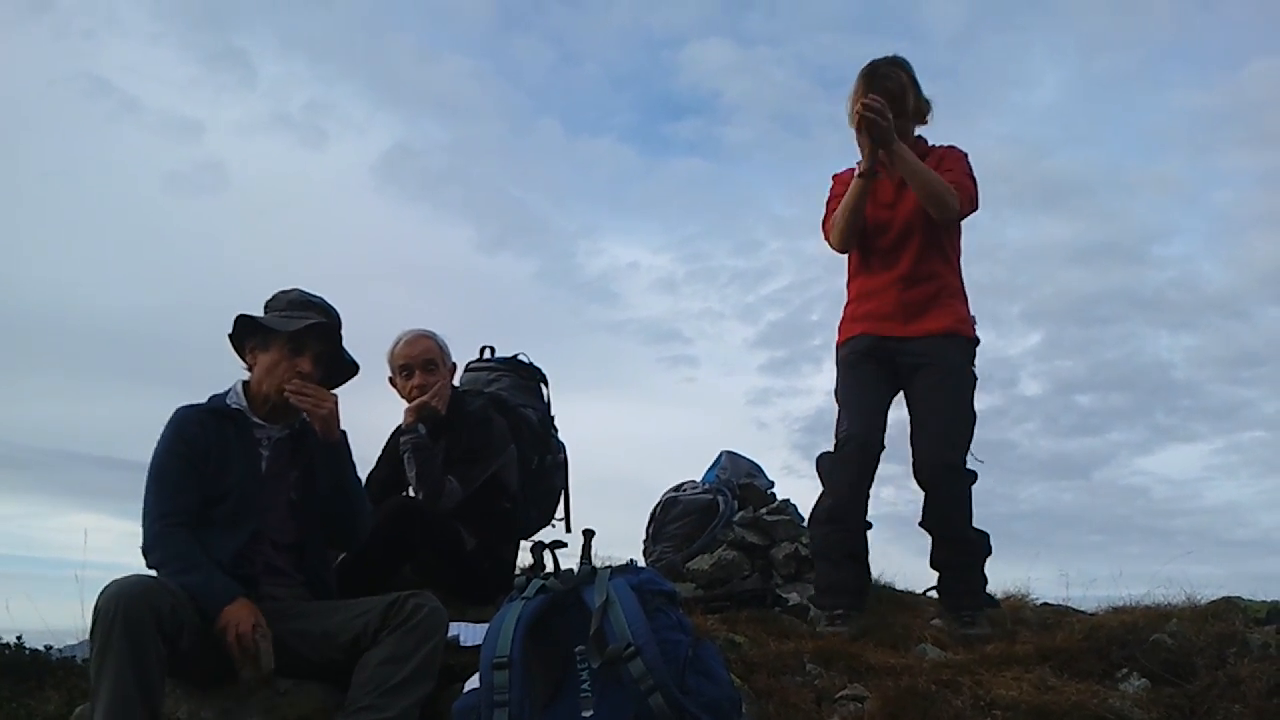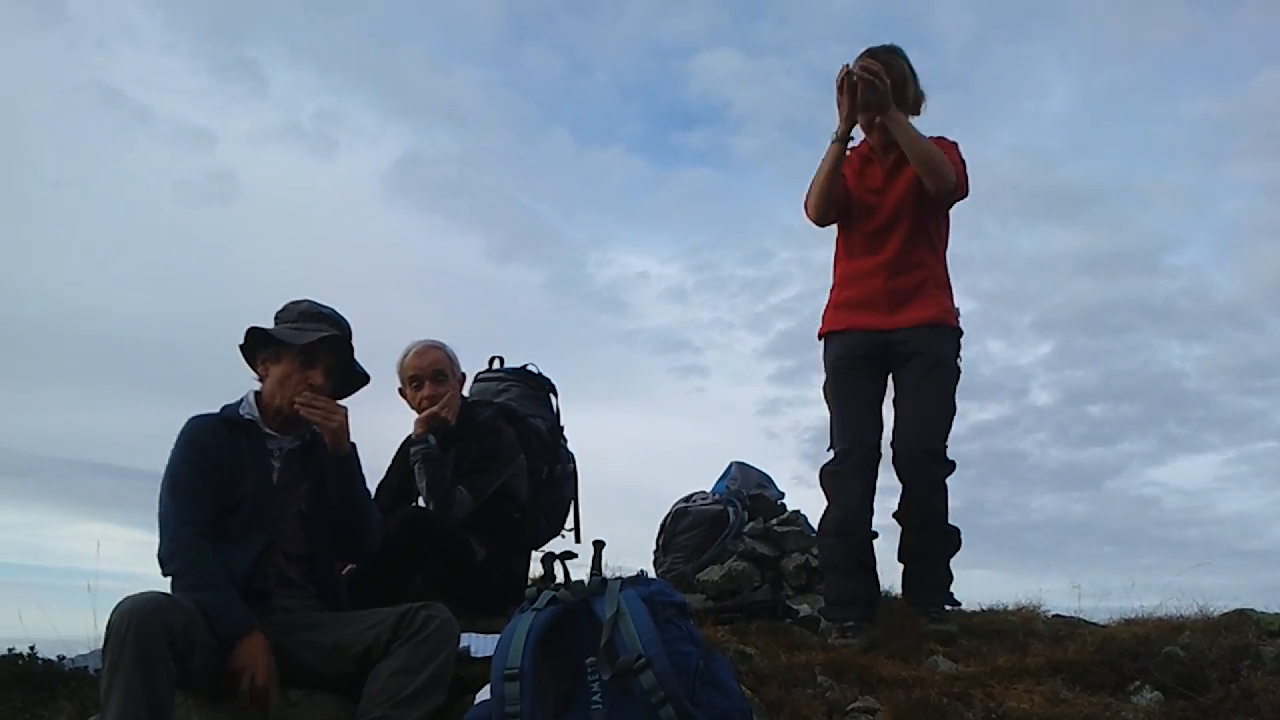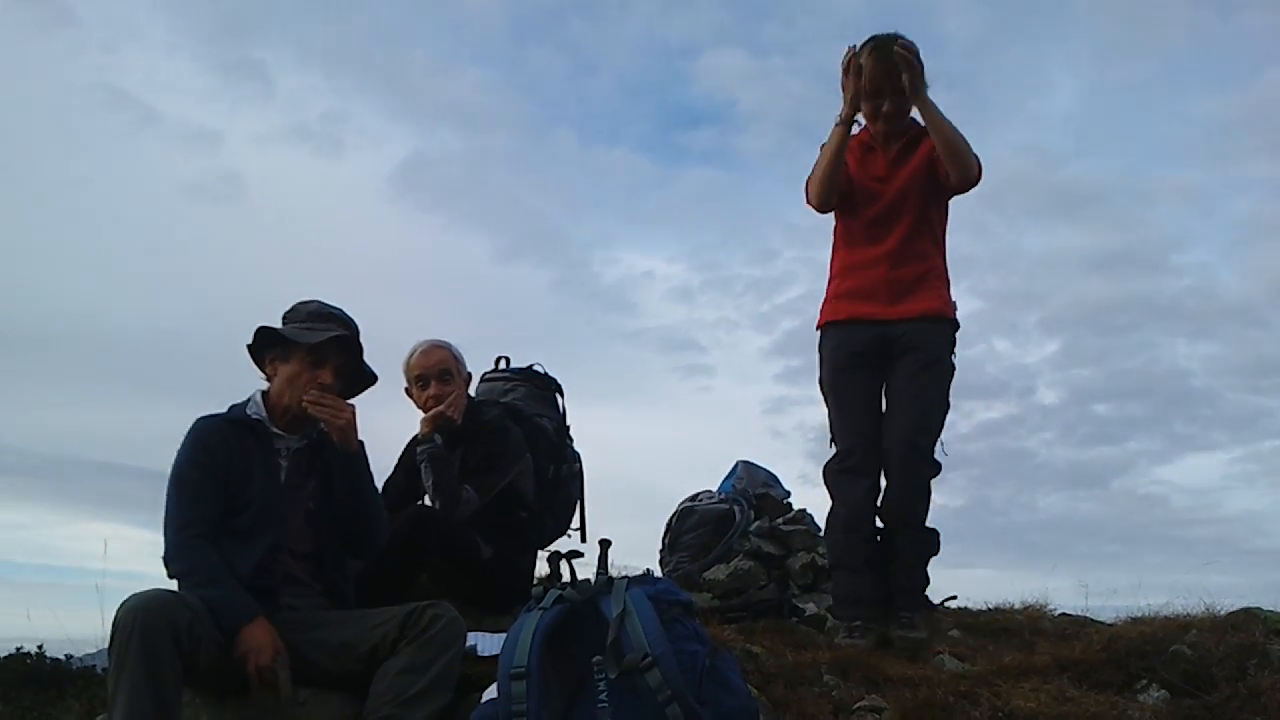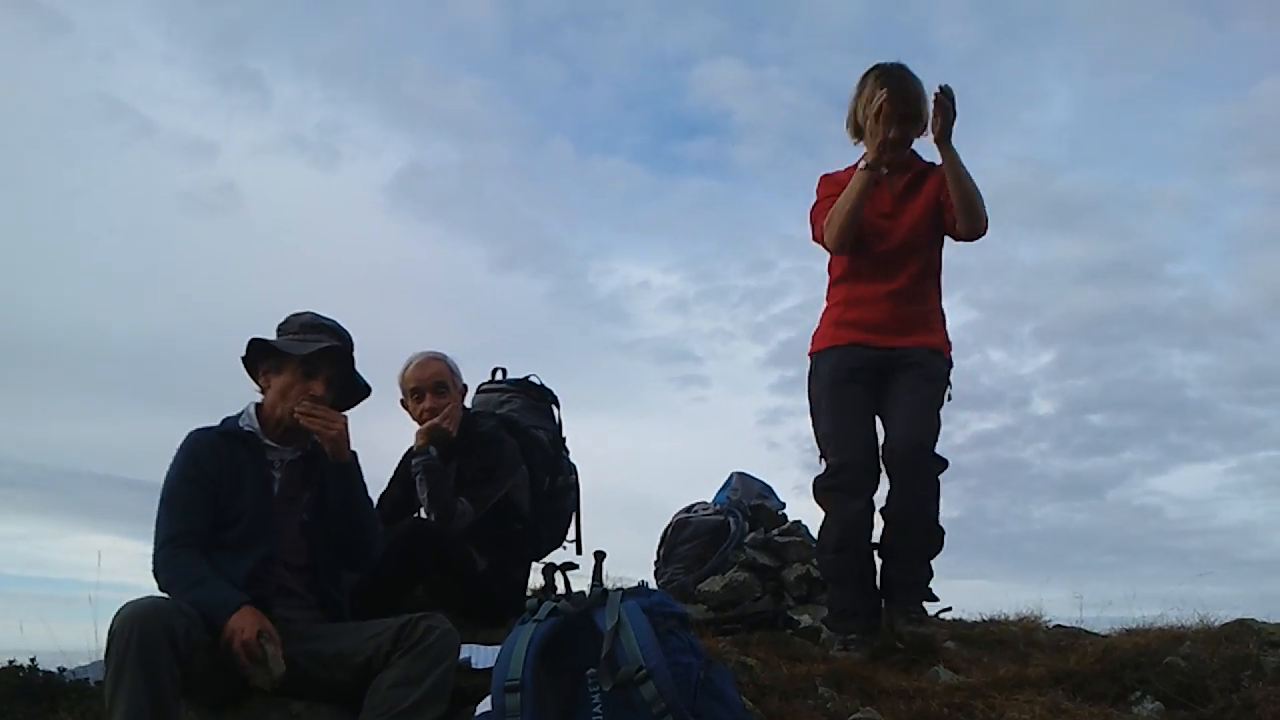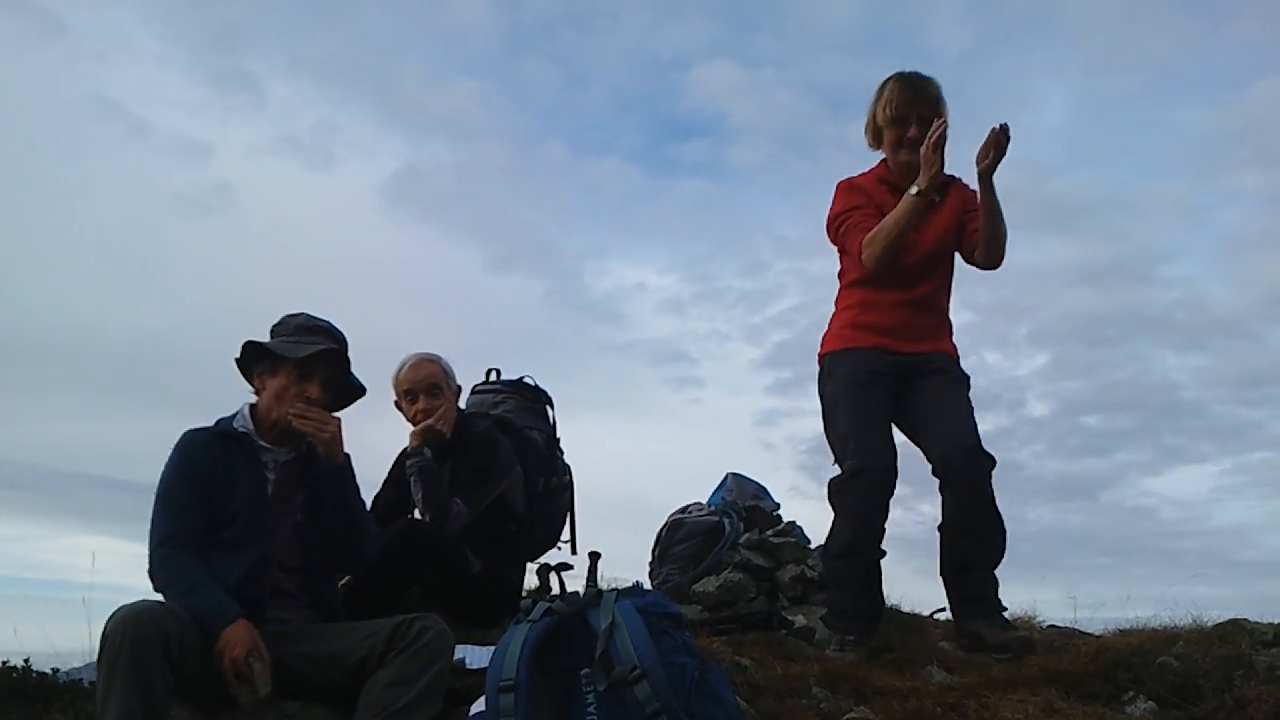
dt=0.2s
person 1, frame 1
left shoulder: (946, 161)
right shoulder: (850, 183)
left elbow: (951, 209)
right elbow: (840, 240)
left wrist: (895, 146)
right wrist: (867, 161)
left hip: (940, 336)
right hip: (866, 338)
left knee: (942, 464)
right knee: (853, 452)
left ankle: (963, 598)
right ankle: (838, 599)
person 1, frame 2
left shoulder: (934, 151)
right shoulder: (842, 166)
left elbow: (948, 186)
right elbow: (818, 211)
left wrist: (895, 118)
right wrist: (844, 128)
left hip: (926, 328)
right hip: (852, 330)
left knee: (921, 453)
right knee: (852, 459)
left ankle: (928, 592)
right ankle: (849, 609)
person 1, frame 3
left shoulder: (933, 148)
right shoulder: (843, 153)
left elbow: (967, 173)
right elbow: (818, 197)
left wrist: (919, 99)
right wrist: (846, 113)
left hip: (922, 321)
right hip: (850, 322)
left knee: (908, 453)
right knee: (855, 458)
left ankle: (905, 601)
right ankle: (859, 608)
person 1, frame 4
left shoulder: (936, 183)
right shoulder: (839, 184)
left elbow: (972, 226)
right elbow: (834, 237)
left wrist: (945, 145)
right wrist: (872, 158)
left hip: (918, 349)
right hip: (844, 347)
left knee: (912, 453)
right knee: (849, 472)
left ankle: (906, 598)
right ankle: (852, 620)
person 1, frame 5
left shoulder: (957, 196)
right shoulder: (854, 192)
left elbow: (989, 255)
right elbow: (873, 255)
left wrist: (985, 180)
right wrist: (921, 184)
left hip: (930, 357)
right hip: (856, 353)
left knee: (965, 460)
right knee: (867, 476)
left ankle: (977, 611)
right ankle: (852, 621)
person 2, frame 1
left shoulder: (317, 442)
right shoulder: (195, 426)
left elbow: (350, 538)
right elbow: (164, 535)
left wrist: (331, 440)
right wrist: (227, 602)
left hip: (297, 619)
right hip: (207, 614)
left knee: (421, 612)
right knee: (130, 598)
person 2, frame 2
left shoulder: (327, 452)
right shoulder: (207, 436)
left elbow: (361, 549)
right elbow: (183, 547)
left wrist: (341, 452)
right wrist: (242, 632)
left hip: (308, 630)
right hip: (219, 627)
left knee: (432, 624)
right knee: (144, 616)
person 2, frame 3
left shoulder: (334, 451)
right shoulder: (215, 436)
left elbow: (368, 547)
right elbow: (186, 546)
left wrist: (350, 451)
right wrist: (246, 622)
left hip: (315, 628)
right hip: (226, 624)
left knee: (439, 622)
right knee: (149, 613)
person 2, frame 4
left shoulder: (328, 463)
right shoulder: (208, 448)
left elbow: (363, 559)
right elbow: (174, 556)
left wrist: (342, 461)
right wrist: (233, 610)
left hip: (310, 640)
right hip: (221, 633)
left knee: (434, 634)
right knee: (145, 621)
person 2, frame 5
left shoulder: (322, 464)
right shoulder: (202, 449)
left elbow: (356, 560)
right elbow: (170, 557)
left wrist: (335, 463)
right wrist: (227, 623)
left hip: (304, 641)
right hip: (216, 635)
left knee: (428, 634)
right knee: (138, 624)
person 3, frame 1
left shoulder: (481, 421)
right shoulder: (408, 432)
left elbow: (436, 500)
right elbow: (369, 505)
left wrist: (415, 432)
left hip: (483, 568)
right hip: (434, 560)
left knee: (403, 511)
person 3, frame 2
left shoulder: (491, 432)
right shoulder: (418, 443)
left elbow: (446, 511)
right elbow: (379, 516)
left wrist: (425, 442)
left hip: (493, 578)
right hip: (443, 570)
left knee: (414, 522)
person 3, frame 3
left shoulder: (497, 431)
right shoulder: (425, 442)
left elbow: (453, 510)
right elbow: (386, 513)
left wrist: (430, 441)
left hip: (499, 577)
right hip: (451, 569)
left knee: (420, 520)
person 3, frame 4
left shoulder: (493, 443)
right shoulder: (421, 453)
left elbow: (448, 522)
right elbow: (382, 526)
left wrist: (425, 454)
left hip: (494, 588)
right hip: (446, 582)
left knee: (416, 534)
person 3, frame 5
left shoulder: (487, 443)
right shoulder: (415, 454)
left elbow: (443, 523)
right elbow: (375, 528)
left wrist: (420, 455)
left hip: (488, 590)
right hip: (441, 582)
left knee: (410, 534)
